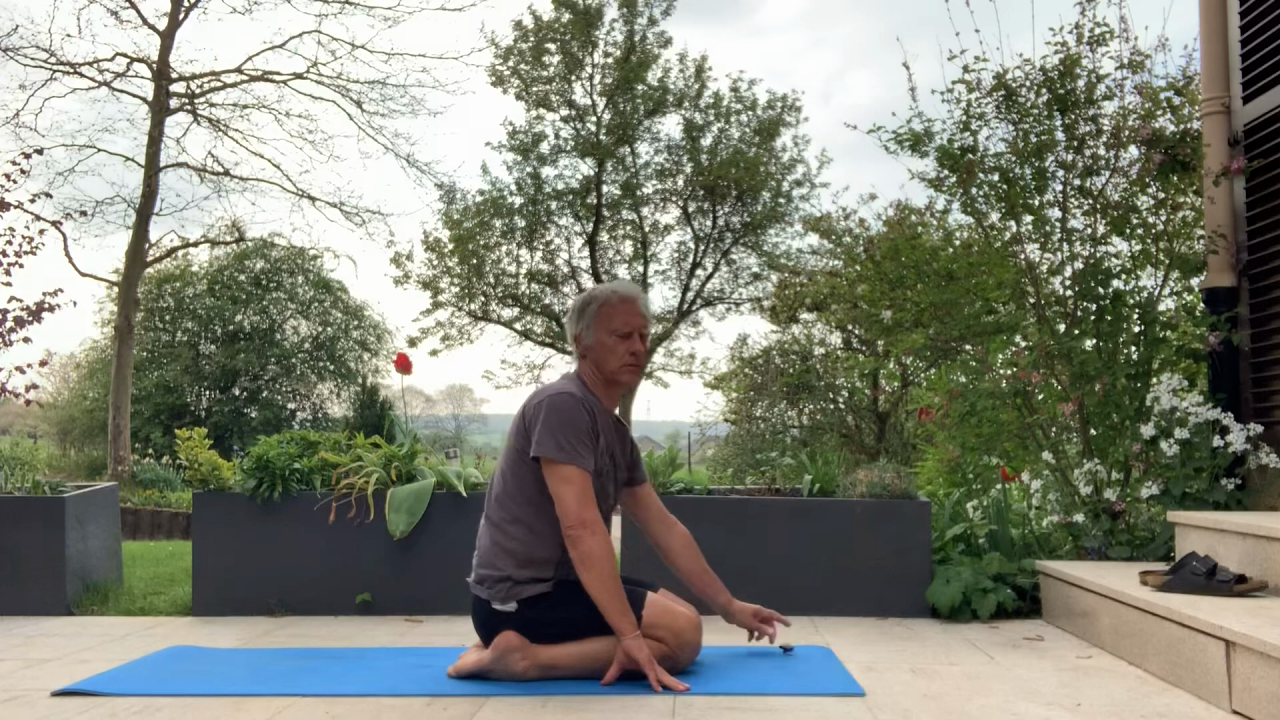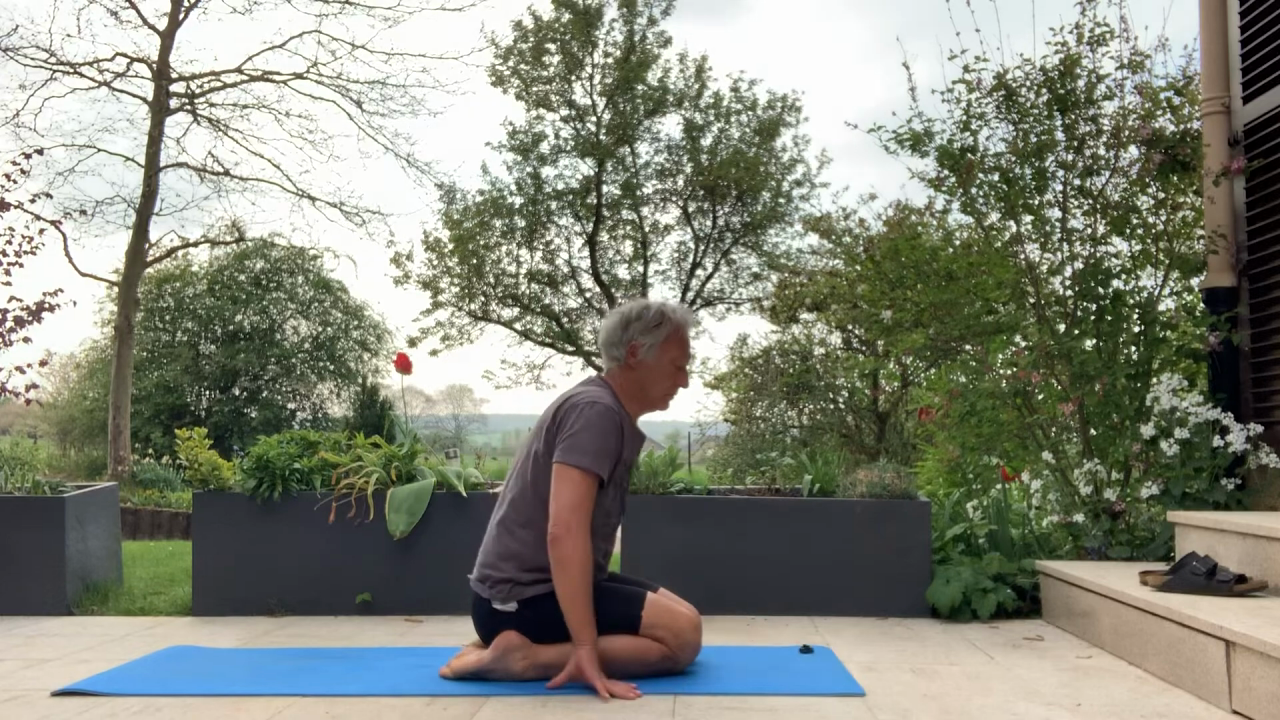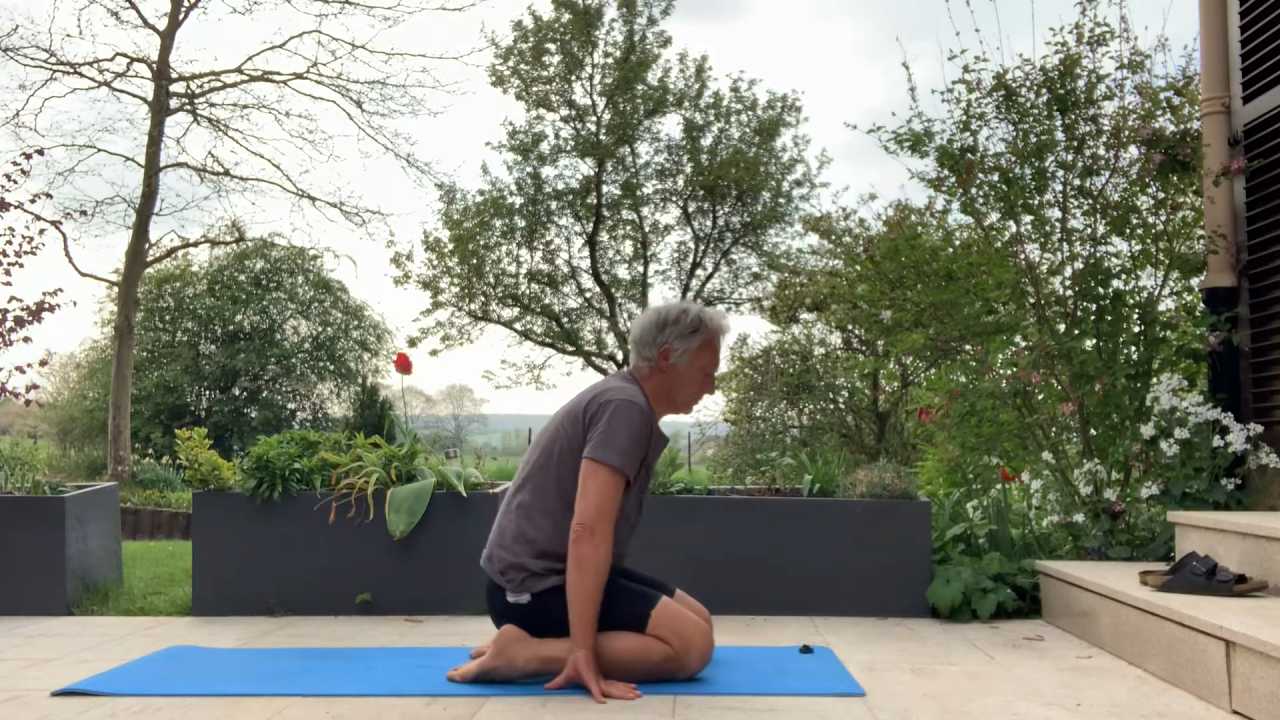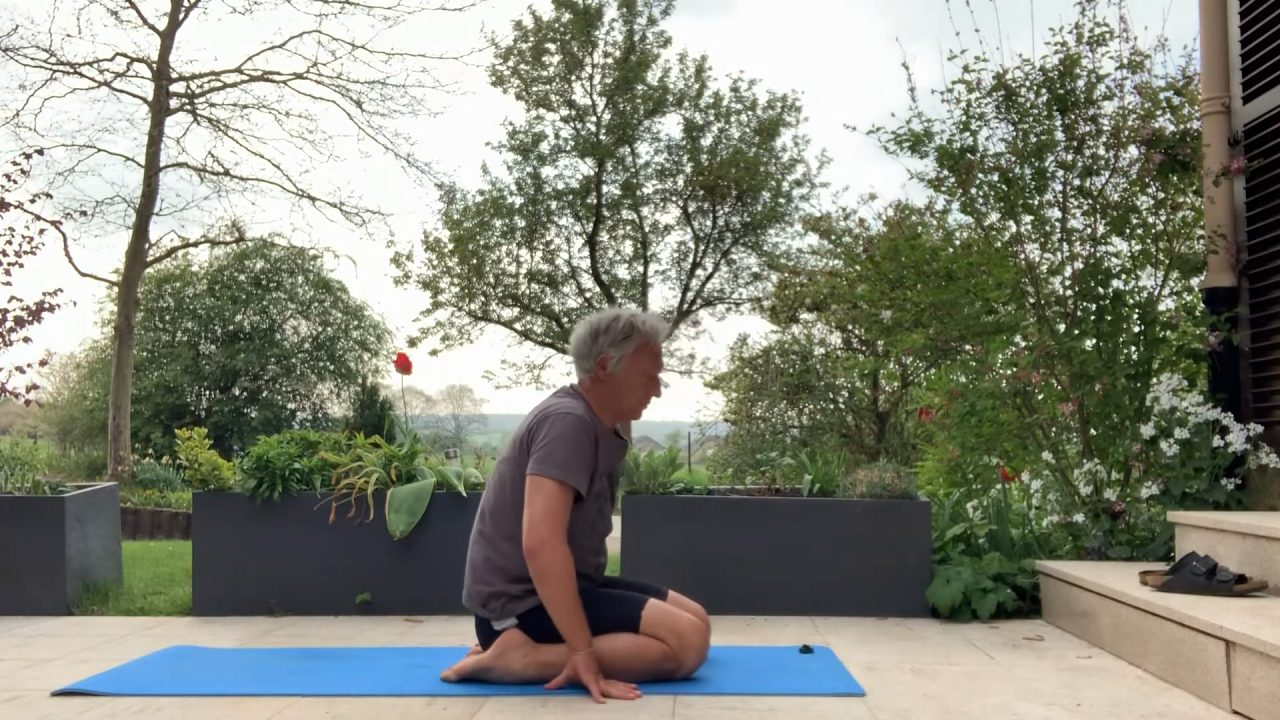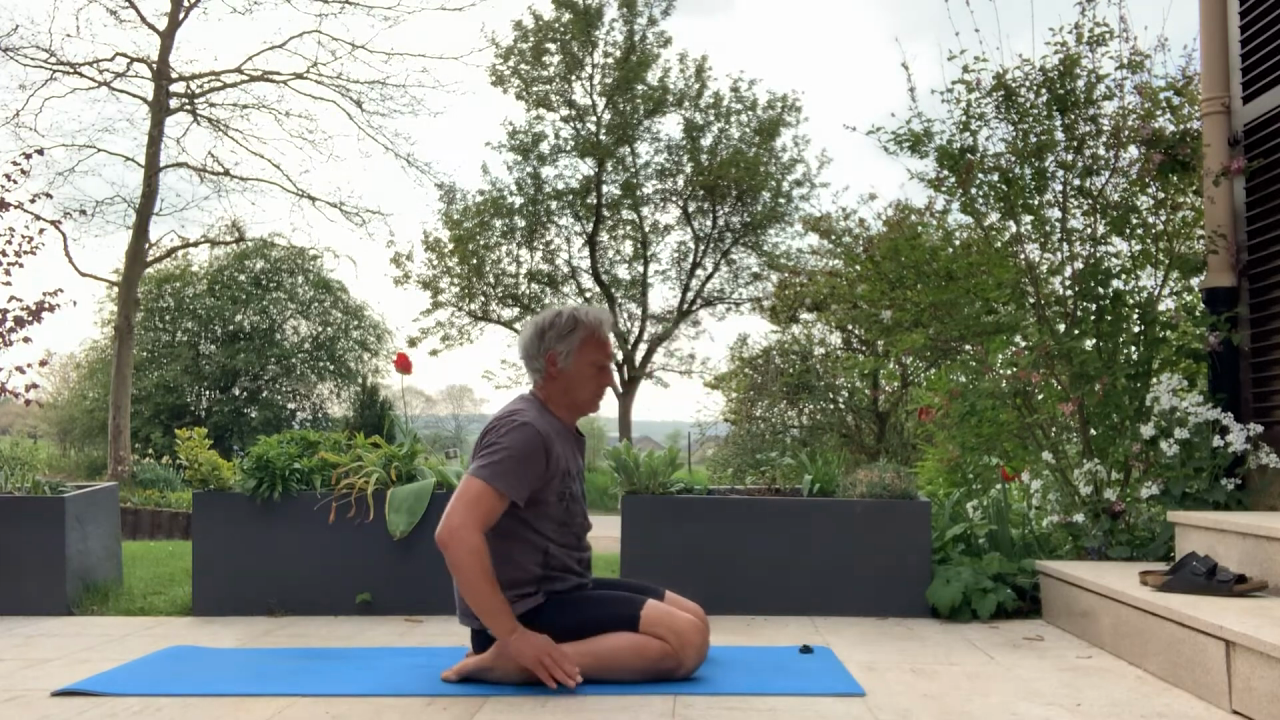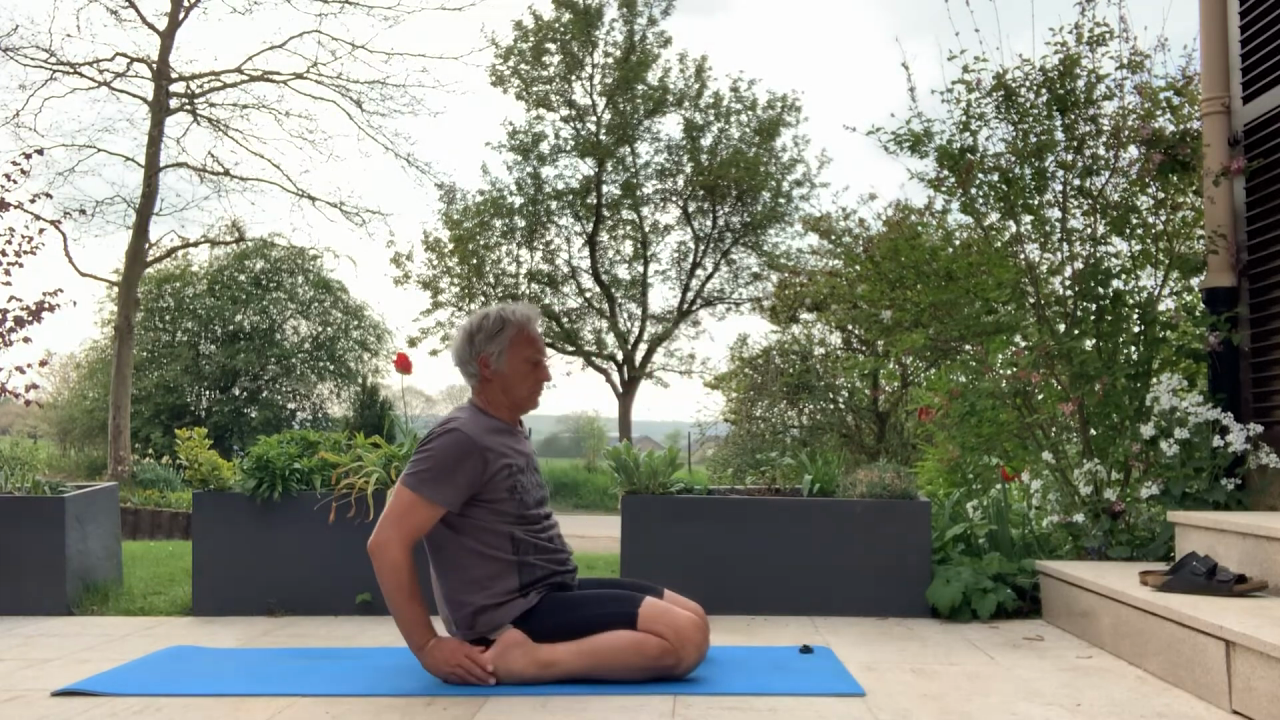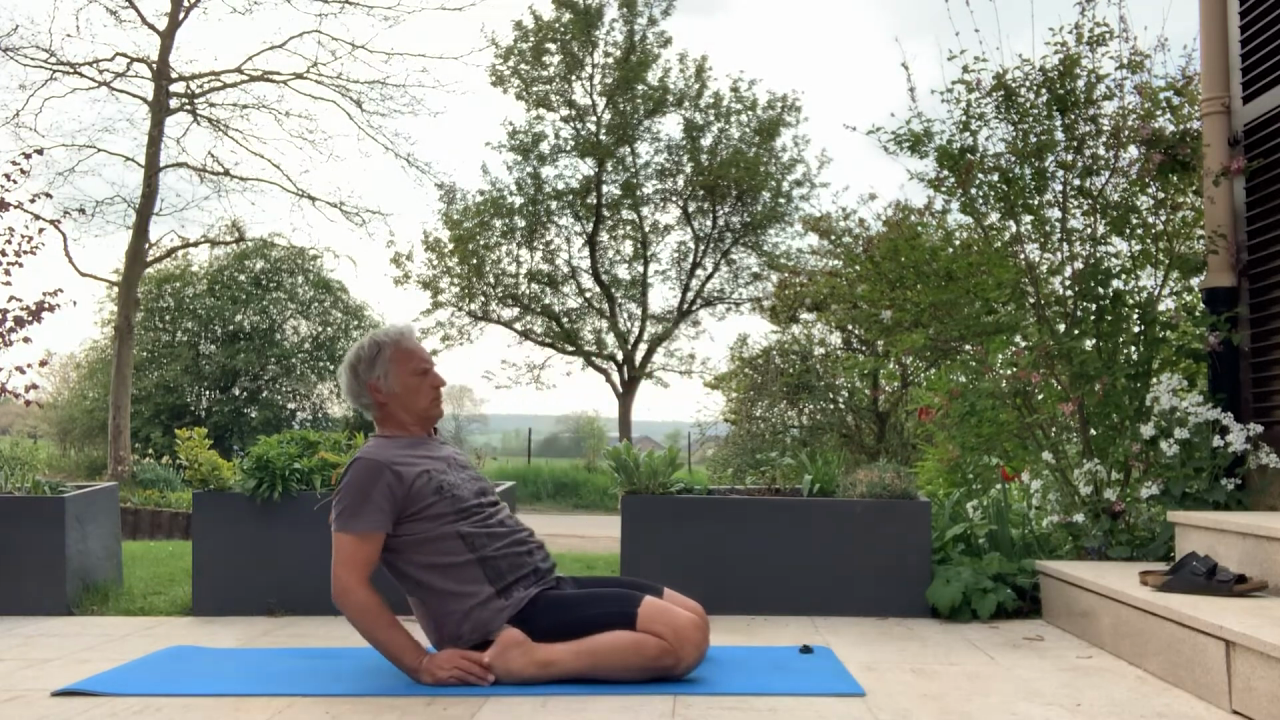
dt=0.7s
person 1, frame 1
left shoulder: (615, 432)
right shoulder: (563, 405)
left elbow: (664, 527)
right elbow: (581, 531)
left wrist: (729, 607)
right wrist: (630, 635)
left hip: (552, 583)
right hip: (520, 598)
left knee: (681, 616)
right knee: (680, 634)
left ankle: (533, 643)
right ankle: (522, 657)
person 1, frame 2
left shoulder: (609, 412)
right shoulder: (596, 410)
right elbow: (565, 533)
right wrist: (586, 649)
left hip: (546, 585)
right hip: (521, 597)
left knee: (685, 619)
right knee: (681, 636)
left ankle: (522, 643)
right ankle: (523, 657)
person 1, frame 3
left shoulder: (625, 400)
right shoulder: (625, 407)
right elbow: (588, 531)
right wrist: (582, 651)
left hip: (560, 574)
right hip: (533, 587)
left knee: (698, 621)
right knee: (691, 644)
left ankle: (530, 641)
right ankle: (524, 652)
person 1, frame 4
left shoulder: (596, 426)
right shoulder: (568, 423)
right elbow: (541, 543)
right wrist: (582, 650)
left hip: (556, 592)
right hip: (521, 607)
left knee: (695, 620)
right knee: (686, 642)
left ankle: (531, 648)
right ankle: (521, 658)
person 1, frame 5
left shoulder: (560, 429)
right shoulder: (525, 431)
right elbow: (456, 533)
right wrist: (509, 635)
left hip: (557, 593)
right hip: (523, 610)
left knee: (694, 618)
right knee: (686, 640)
right ankle: (511, 657)
person 1, frame 6
left shoulder: (509, 431)
right shoulder: (462, 441)
right elbow: (387, 544)
right wrist: (428, 648)
left hip: (552, 594)
right hip: (516, 617)
left knee: (693, 618)
right knee: (686, 639)
right ankle: (520, 660)
person 1, frame 7
left shoulder: (435, 447)
right shoulder: (375, 468)
right elbow: (348, 587)
right wrist: (421, 663)
left hip: (546, 590)
right hip: (509, 618)
left knee: (692, 617)
right knee: (685, 637)
right ankle: (525, 658)
